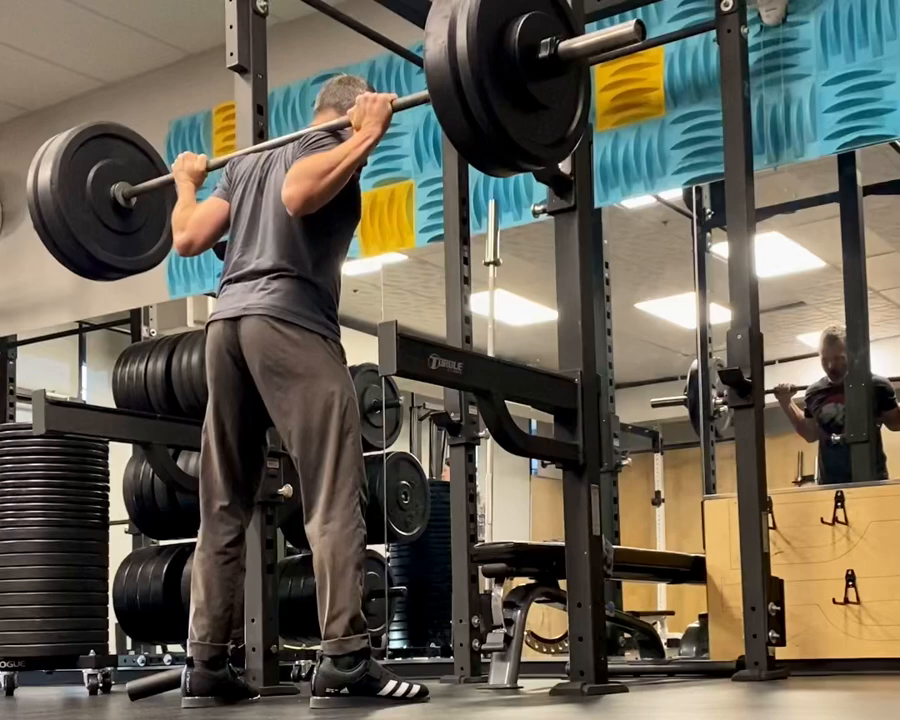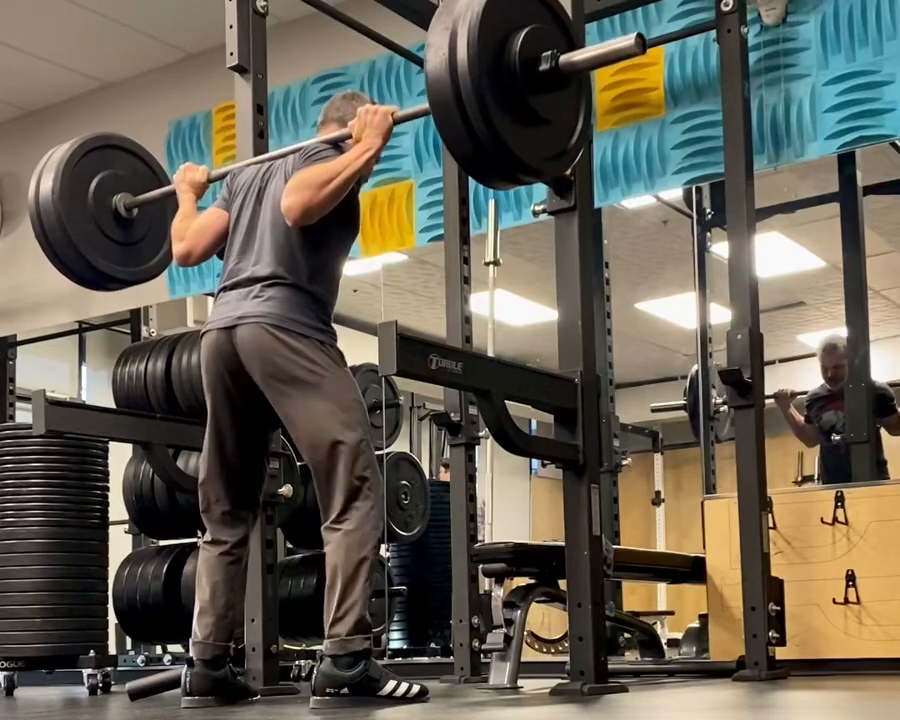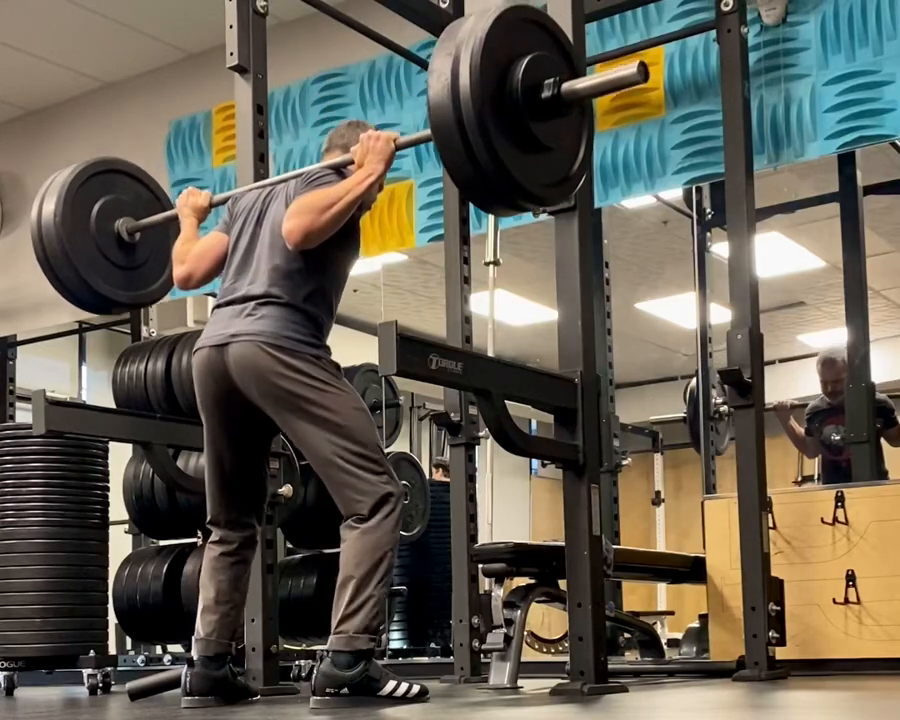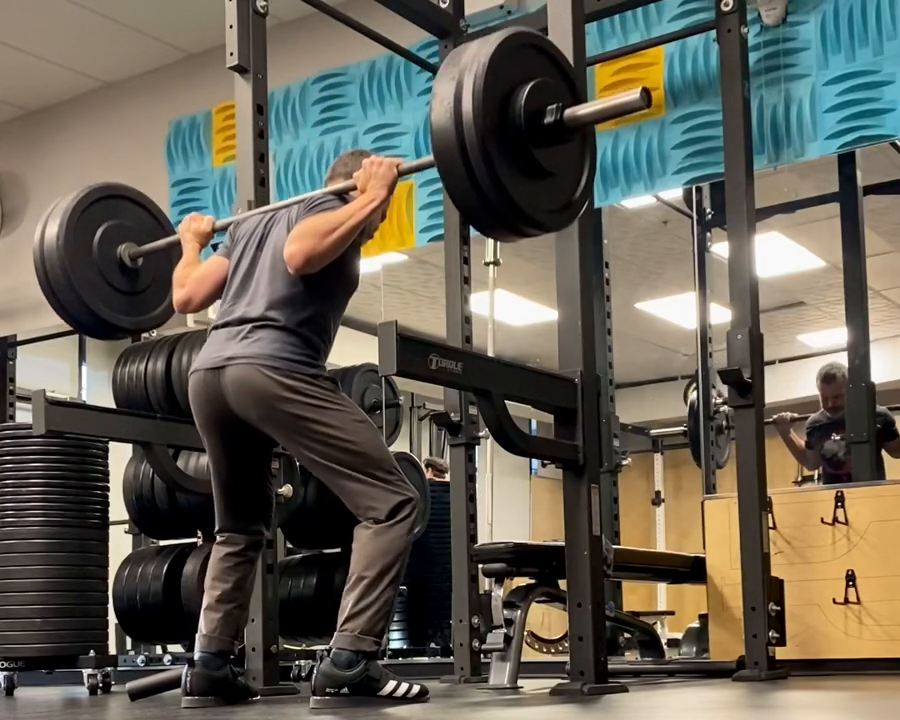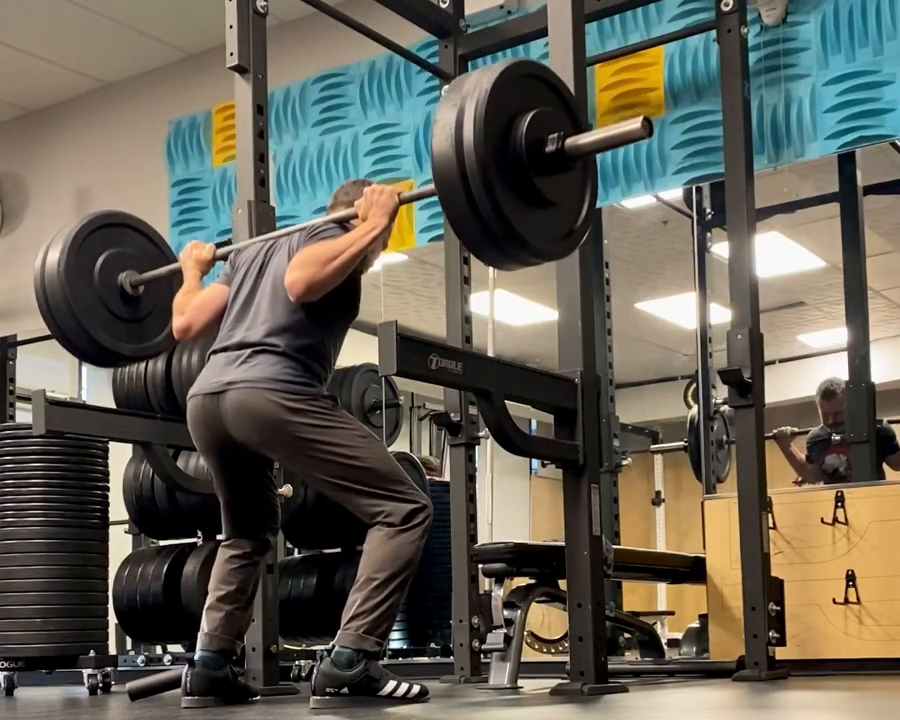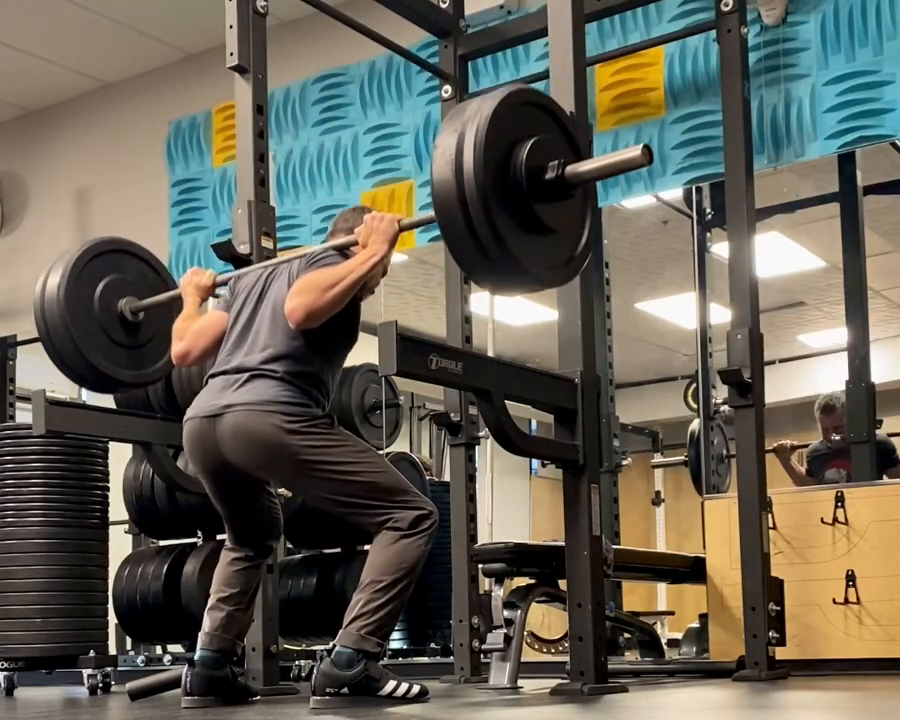
dt=0.2s
person 1, frame 1
left shoulder: (247, 163)
right shoulder: (332, 145)
left elbow: (188, 238)
right elbow: (299, 194)
left wrist: (187, 185)
right wrist: (370, 134)
left hip: (226, 324)
right hip: (286, 323)
left knee: (224, 507)
right knee: (334, 496)
left ankle: (206, 664)
right ankle: (345, 662)
person 1, frame 2
left shoulder: (249, 173)
right shoulder: (334, 158)
left elbow: (186, 248)
right elbow: (298, 203)
left wrist: (188, 194)
right wrist: (371, 146)
left hip: (221, 332)
right hip: (281, 328)
left knee: (227, 512)
right knee: (352, 493)
left ankle: (208, 664)
right ankle: (345, 662)
person 1, frame 3
left shoulder: (252, 197)
right shoulder: (335, 181)
left elbow: (186, 272)
right elbow: (298, 229)
left wrist: (189, 220)
right wrist: (372, 171)
left hip: (213, 351)
right hip: (275, 347)
left knee: (233, 520)
right knee: (374, 495)
left ankle: (209, 664)
right ankle: (347, 663)
person 1, frame 4
left shoulder: (254, 223)
right shoulder: (336, 210)
left elbow: (185, 297)
right elbow: (301, 254)
left wrist: (192, 244)
right wrist: (374, 196)
left hip: (208, 375)
right hip: (271, 370)
left knee: (241, 525)
right knee: (389, 501)
left ankle: (209, 665)
right ankle: (348, 663)
person 1, frame 5
left shoulder: (254, 250)
right shoulder: (339, 236)
left elbow: (186, 324)
right elbow: (301, 281)
left wrist: (193, 270)
right wrist: (376, 224)
left hip: (206, 400)
right hip: (271, 394)
left knee: (249, 531)
right knee: (403, 509)
left ankle: (209, 665)
right ankle: (348, 664)
person 1, frame 6
left shoulder: (254, 277)
right shoulder: (337, 263)
left elbow: (184, 350)
right elbow: (300, 308)
left wrist: (193, 298)
right wrist: (375, 251)
left hip: (201, 424)
right hip: (267, 418)
left knee: (252, 536)
right knee: (410, 516)
left ankle: (210, 665)
right ankle: (348, 665)
